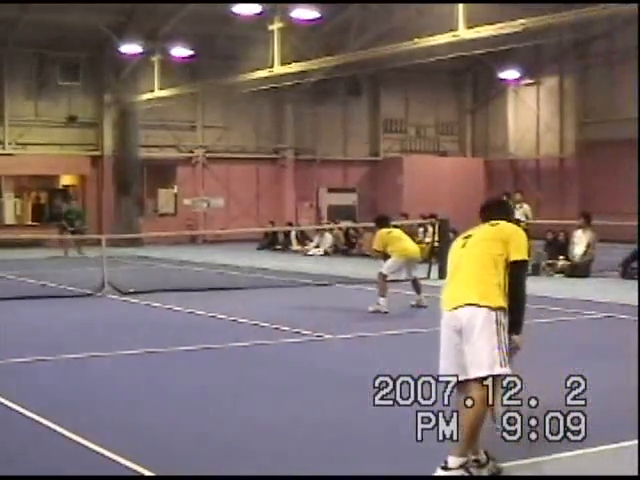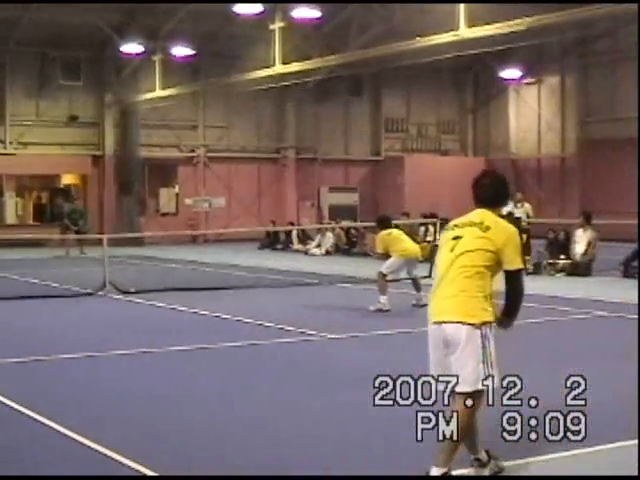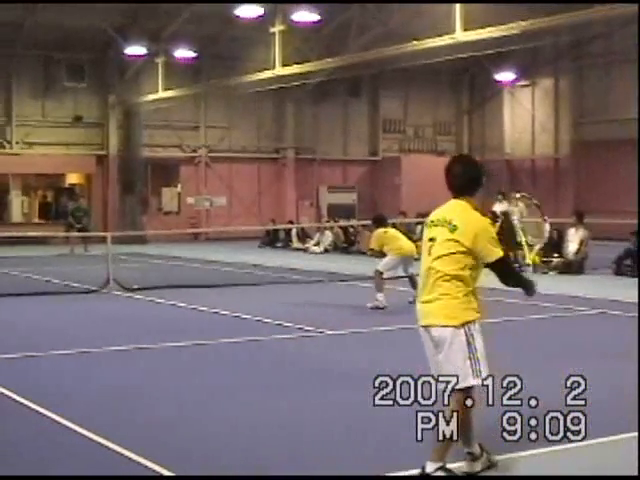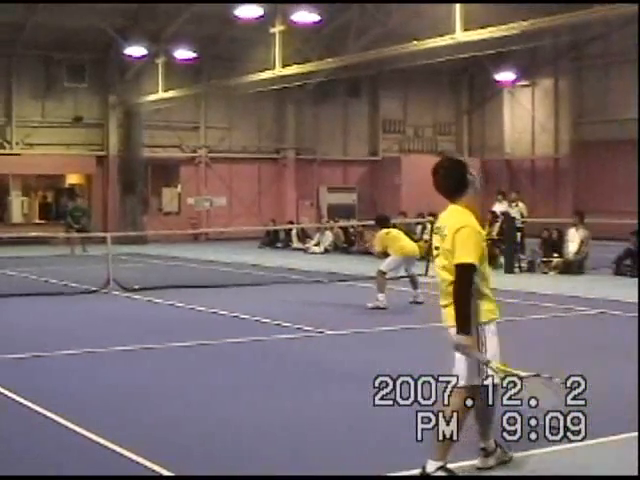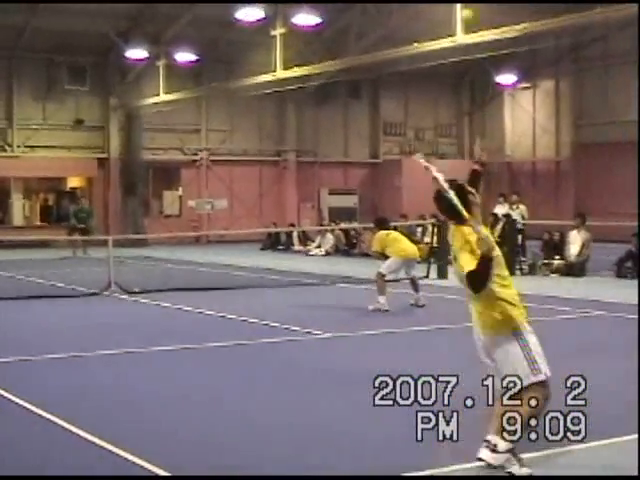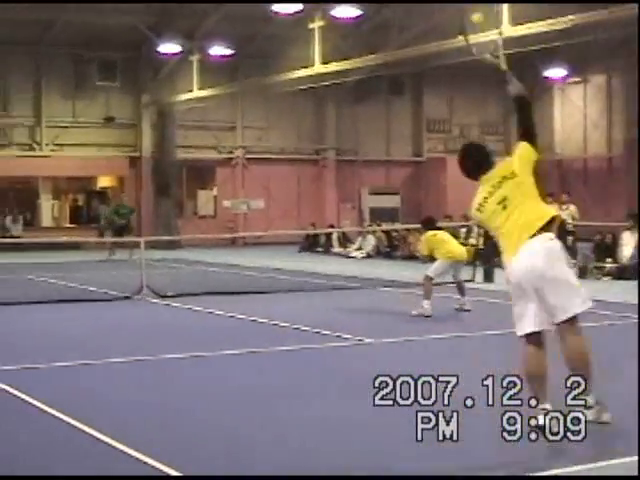
dt=0.4s
person 1, frame 1
left shoulder: (463, 238)
right shoulder: (512, 232)
right elbow: (516, 282)
right wrist: (514, 330)
left hip: (451, 309)
right hip: (482, 308)
left knee: (466, 389)
right knee: (482, 387)
left ankle: (477, 459)
right ankle: (453, 465)
person 1, frame 2
left shoulder: (452, 226)
right shoulder: (505, 231)
right elbow: (514, 287)
right wrist: (507, 318)
left hip: (438, 315)
right hip: (469, 319)
left knee: (463, 395)
right knee: (468, 397)
left ankle: (480, 459)
right ankle: (438, 470)
person 1, frame 3
left shoulder: (435, 217)
right shoulder: (477, 223)
right elbow: (505, 273)
right wrist: (527, 285)
left hip: (428, 313)
right hip: (455, 317)
left knee: (460, 391)
right knee: (461, 394)
left ankle: (473, 453)
right ankle: (434, 467)
person 1, frame 4
left shoulder: (448, 218)
right shoulder: (466, 225)
right elbow: (464, 281)
right wrist: (465, 331)
left hip: (467, 317)
right hip: (473, 319)
left knee: (484, 384)
right knee: (466, 391)
left ankle: (488, 449)
right ankle: (435, 465)
person 1, frame 5
left shoulder: (462, 229)
right shoulder: (471, 240)
left elbow: (465, 201)
right elbow: (476, 283)
right wrist: (484, 253)
left hip: (490, 325)
right hip: (505, 324)
right knee: (537, 392)
left ankle: (495, 444)
right ankle: (497, 446)
person 1, frame 6
left shoulder: (479, 205)
right shoulder: (510, 168)
right elbow: (526, 126)
right wrist: (518, 95)
left hip: (516, 266)
right hip: (542, 249)
left knee: (532, 342)
right knee: (569, 329)
left ankle: (542, 407)
right ankle: (588, 401)
